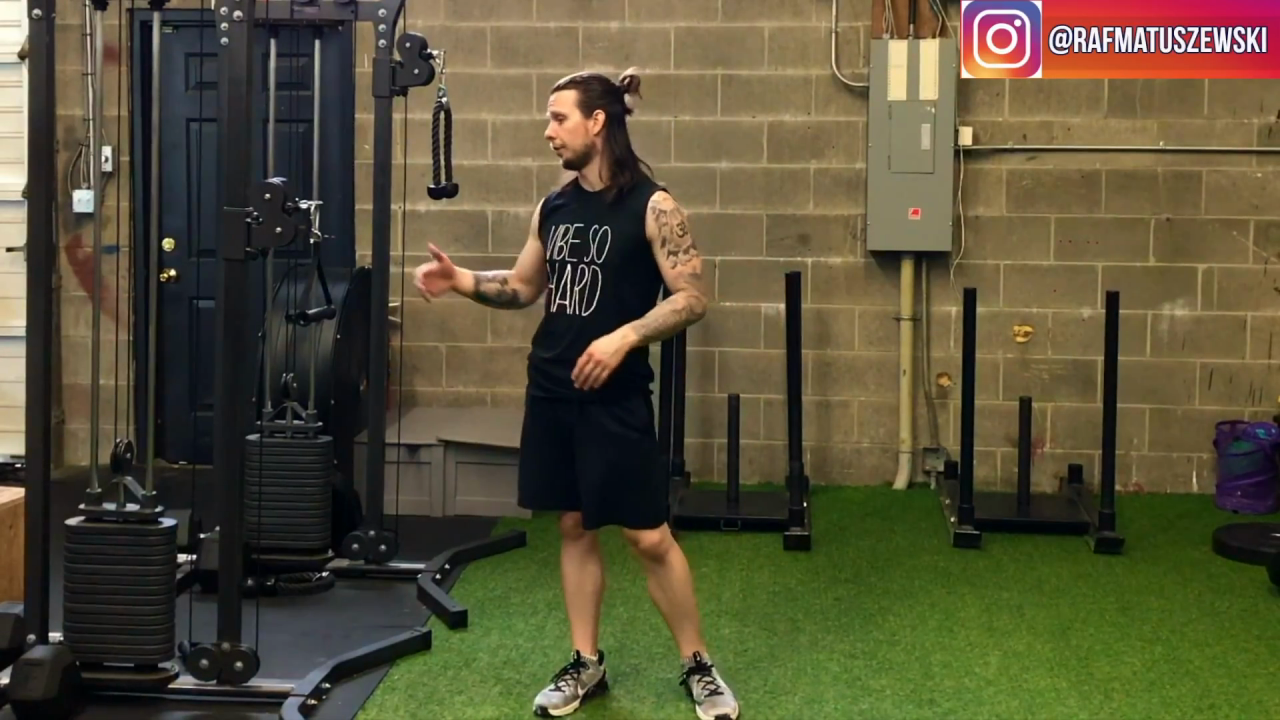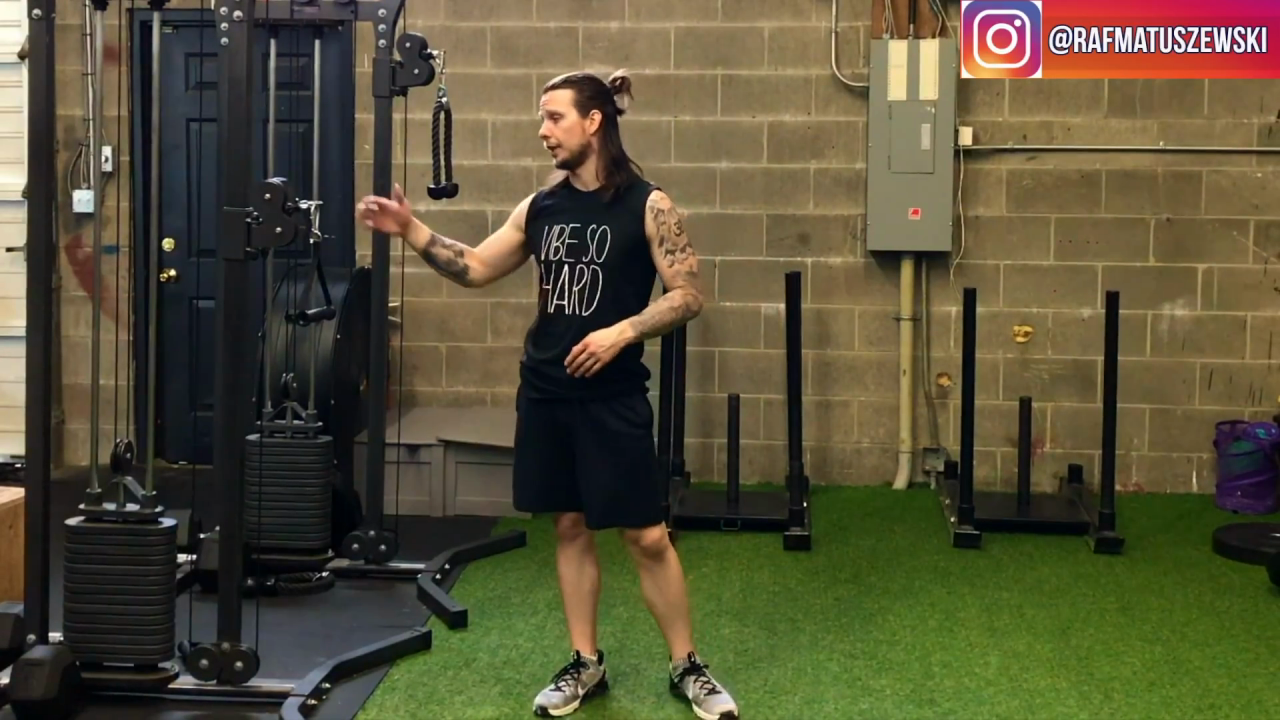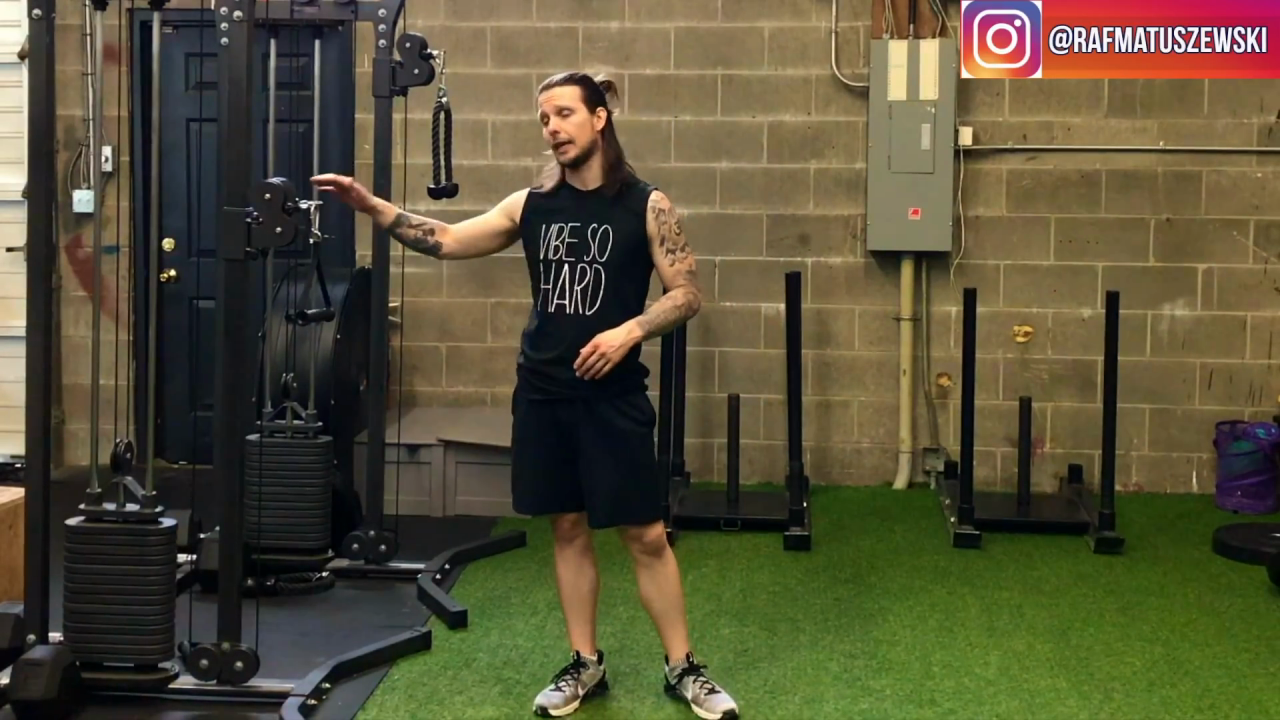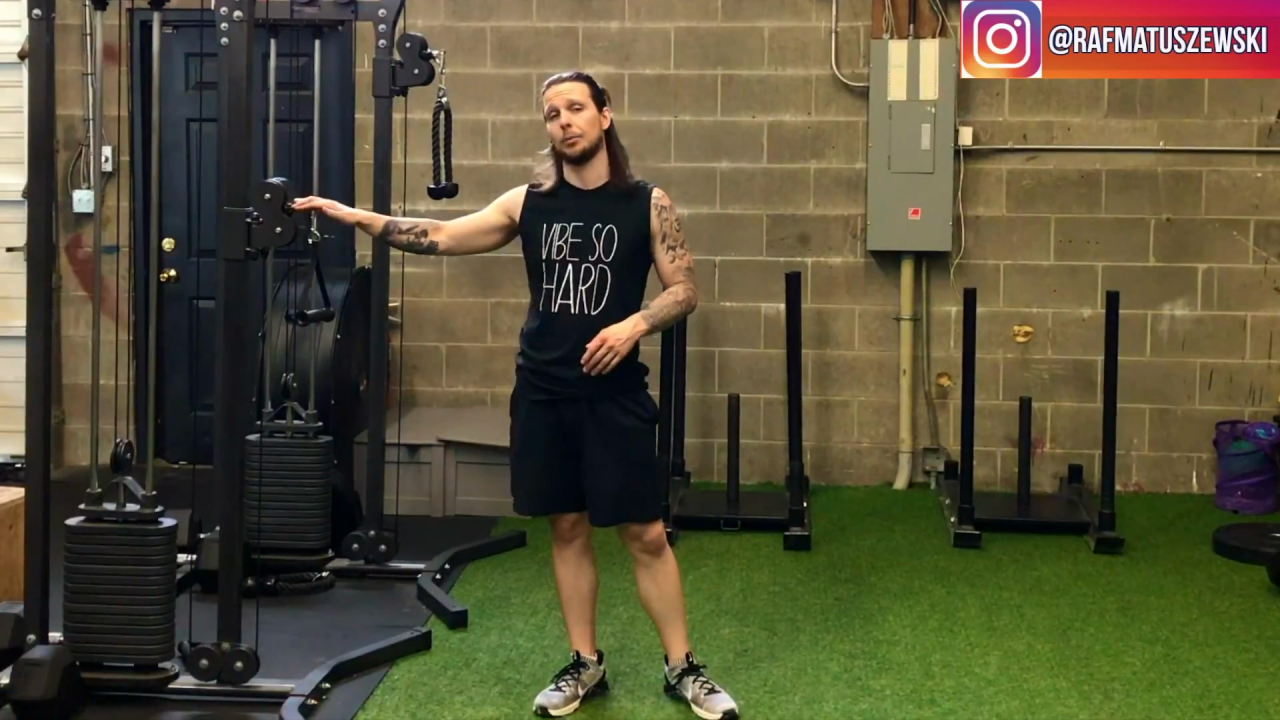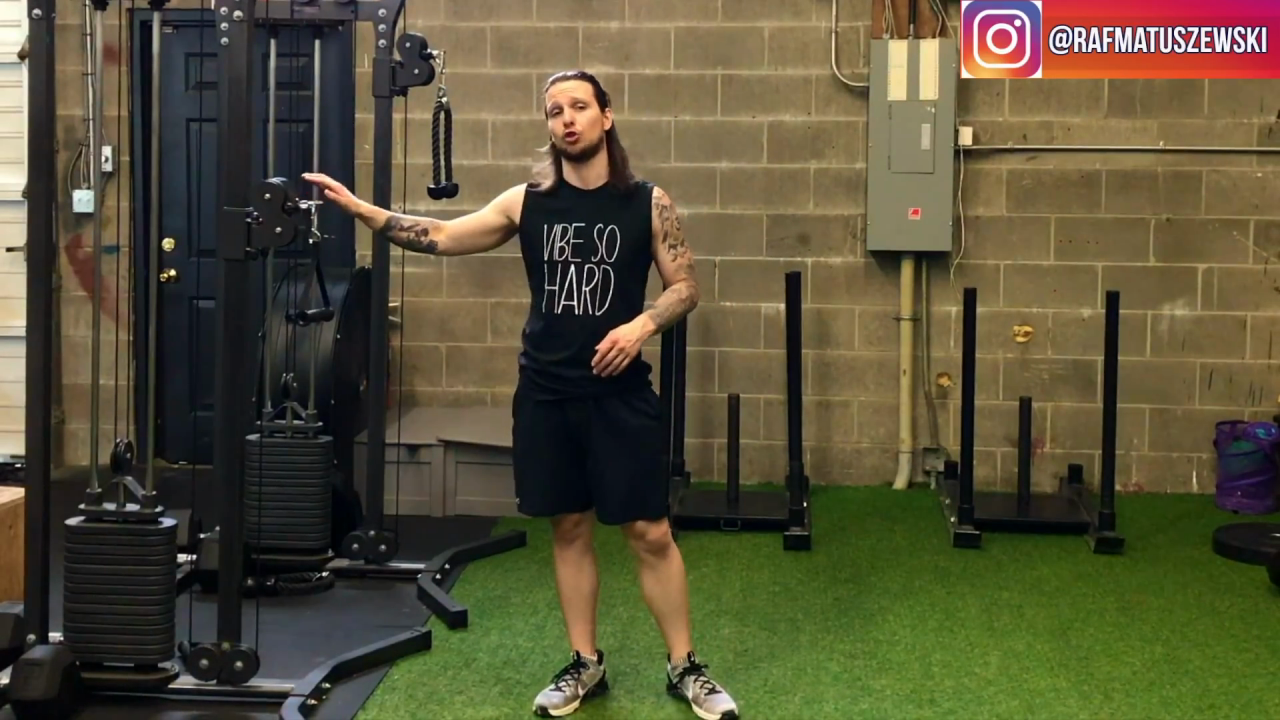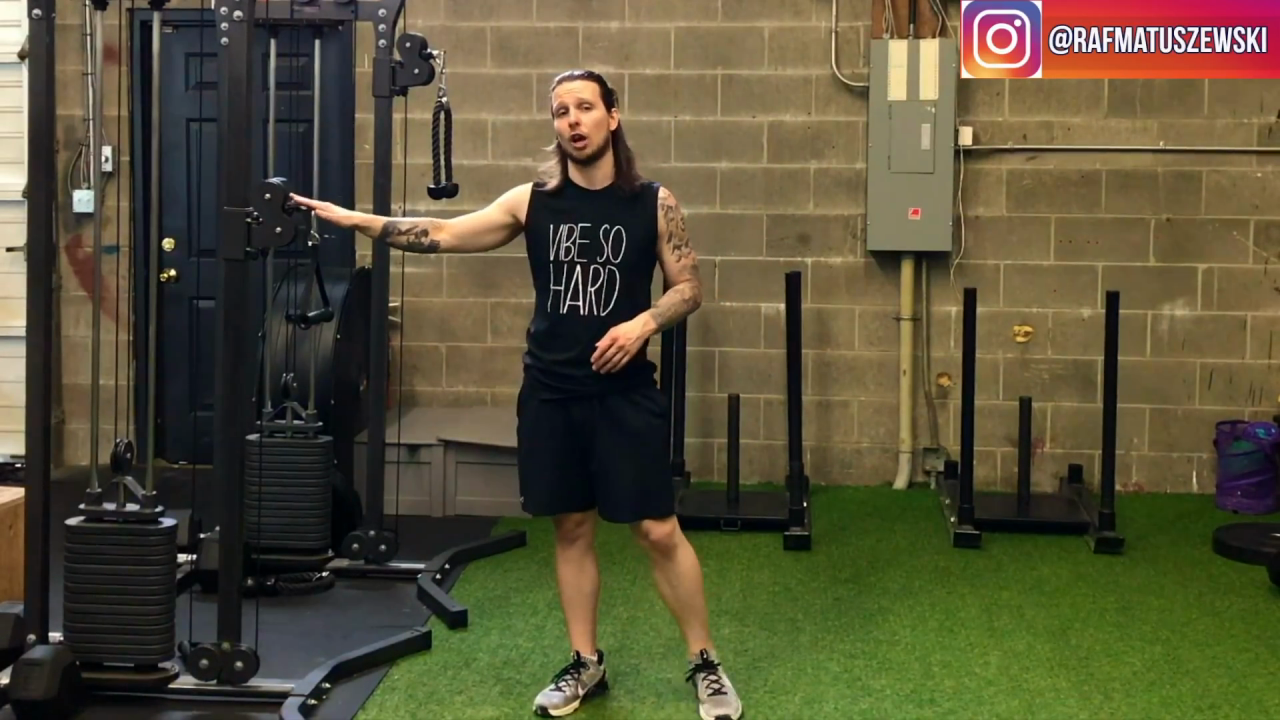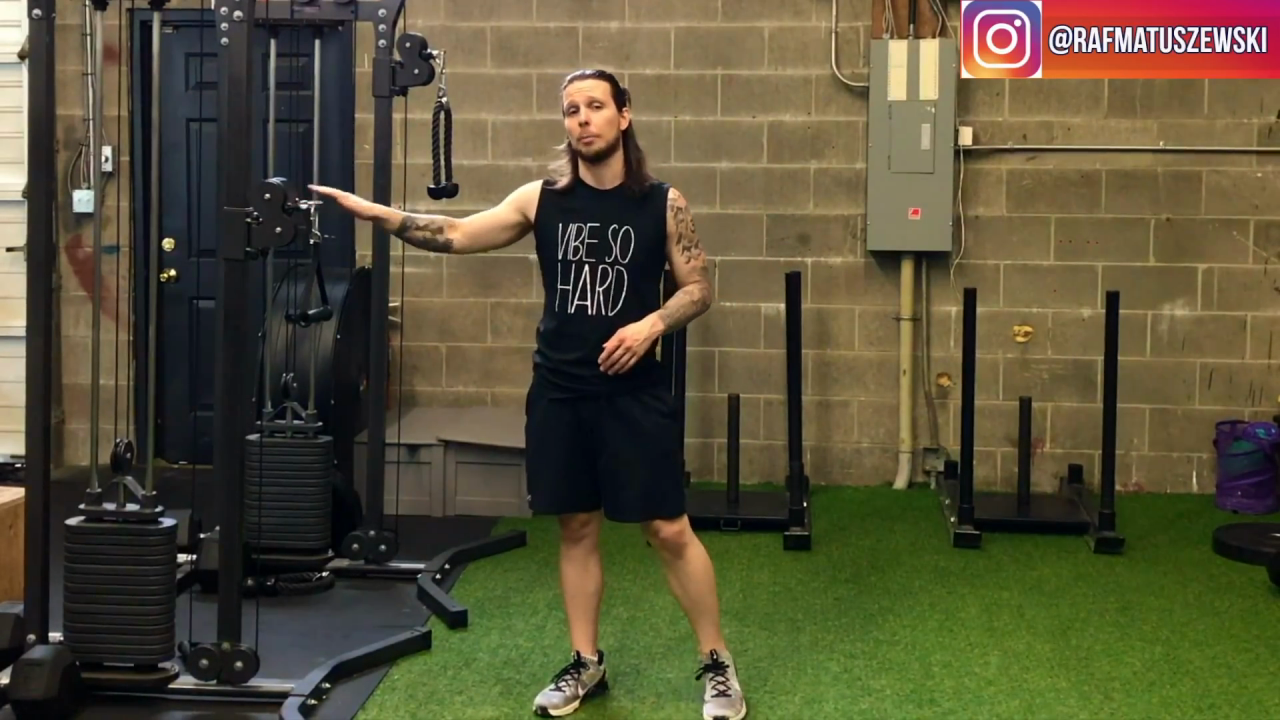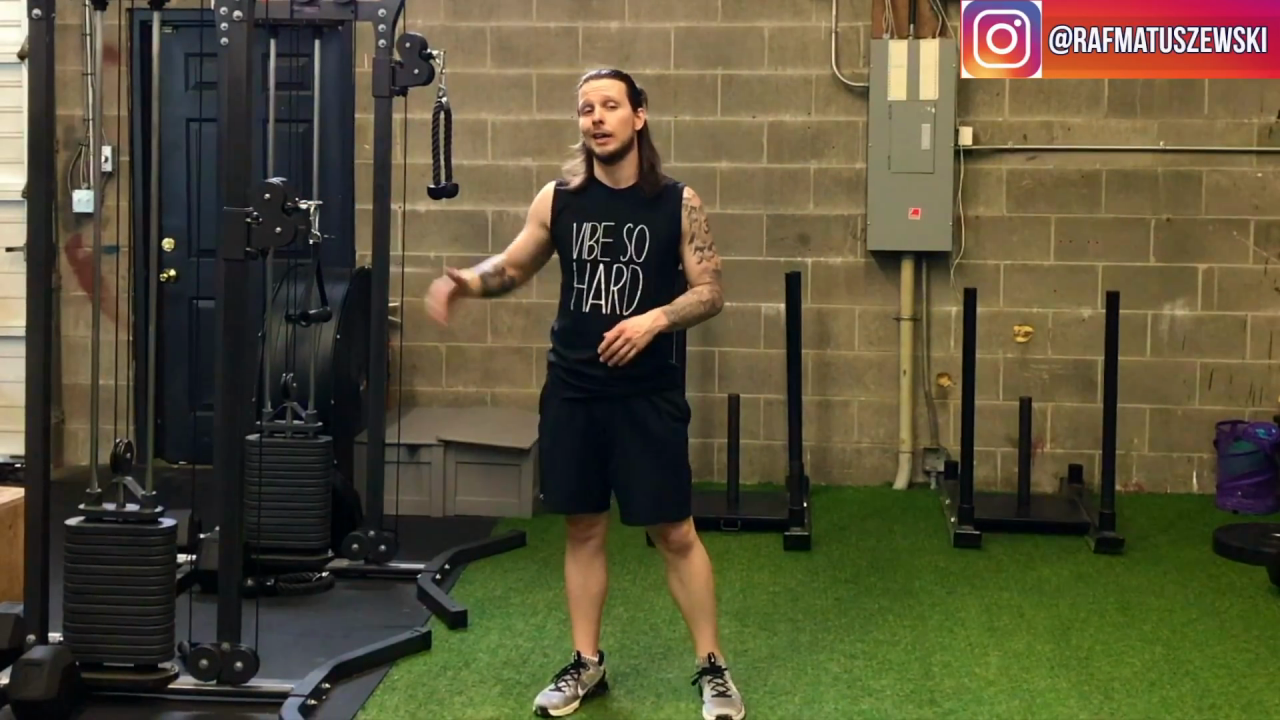
dt=0.2s
person 1, frame 1
left shoulder: (653, 206)
right shoulder: (553, 207)
left elbow: (693, 298)
right elbow: (521, 287)
left wrist: (624, 339)
right wrist: (462, 280)
left hip: (615, 398)
right hip: (550, 390)
left knee: (649, 535)
right knee: (574, 527)
left ankle: (696, 666)
right ankle: (585, 663)
person 1, frame 2
left shoulder: (650, 206)
right shoulder: (540, 206)
left elbow: (689, 295)
right elbow: (475, 266)
left wrist: (622, 330)
right wrist: (413, 231)
left hip: (613, 396)
right hip: (544, 392)
left knee: (646, 535)
right knee: (570, 527)
left ankle: (686, 666)
right ankle: (585, 663)
person 1, frame 3
left shoulder: (648, 205)
right shoulder: (531, 204)
left elbow: (687, 294)
right elbow: (448, 240)
left wrist: (630, 330)
right wrist: (372, 204)
left hip: (613, 395)
right hip: (542, 393)
left knee: (645, 533)
right knee: (567, 527)
left ankle: (682, 667)
right ankle: (585, 663)
person 1, frame 4
left shoulder: (648, 203)
right shoulder: (527, 202)
left elbow: (685, 289)
right elbow: (440, 237)
left wrist: (635, 324)
right wrist: (358, 216)
left hip: (615, 394)
right hip: (542, 392)
left knee: (645, 532)
right knee: (567, 528)
left ankle: (682, 666)
right ankle: (585, 663)
person 1, frame 5
left shoulder: (648, 203)
right shoulder: (527, 201)
left elbow: (686, 287)
right elbow: (441, 235)
left wrist: (643, 324)
right wrist: (361, 209)
left hip: (620, 393)
right hip: (546, 393)
left knee: (650, 532)
right knee: (569, 527)
left ankle: (684, 666)
right ankle: (585, 663)
person 1, frame 6
left shoulder: (654, 202)
right shoulder: (532, 200)
left elbow: (689, 286)
right elbow: (444, 234)
left wrist: (646, 321)
right wrist: (357, 219)
left hip: (624, 392)
right hip: (550, 392)
left knee: (659, 530)
right knee: (571, 527)
left ankle: (706, 662)
right ankle: (585, 663)
person 1, frame 7
left shoulder: (663, 203)
right shoulder: (541, 198)
left elbow: (698, 288)
right elbow: (459, 235)
left wrist: (652, 323)
right wrist: (376, 211)
left hip: (635, 393)
right hip: (559, 391)
left knee: (669, 529)
right knee: (576, 527)
left ankle: (716, 662)
right ankle: (585, 663)
person 1, frame 8
left shoulder: (679, 203)
right shoulder: (557, 199)
left elbow: (709, 292)
right elbow: (511, 268)
left wrist: (655, 319)
right wrist: (461, 280)
left hip: (648, 395)
right hip: (573, 392)
left knee: (672, 531)
right knee: (583, 527)
left ankle: (712, 666)
right ankle: (587, 663)
